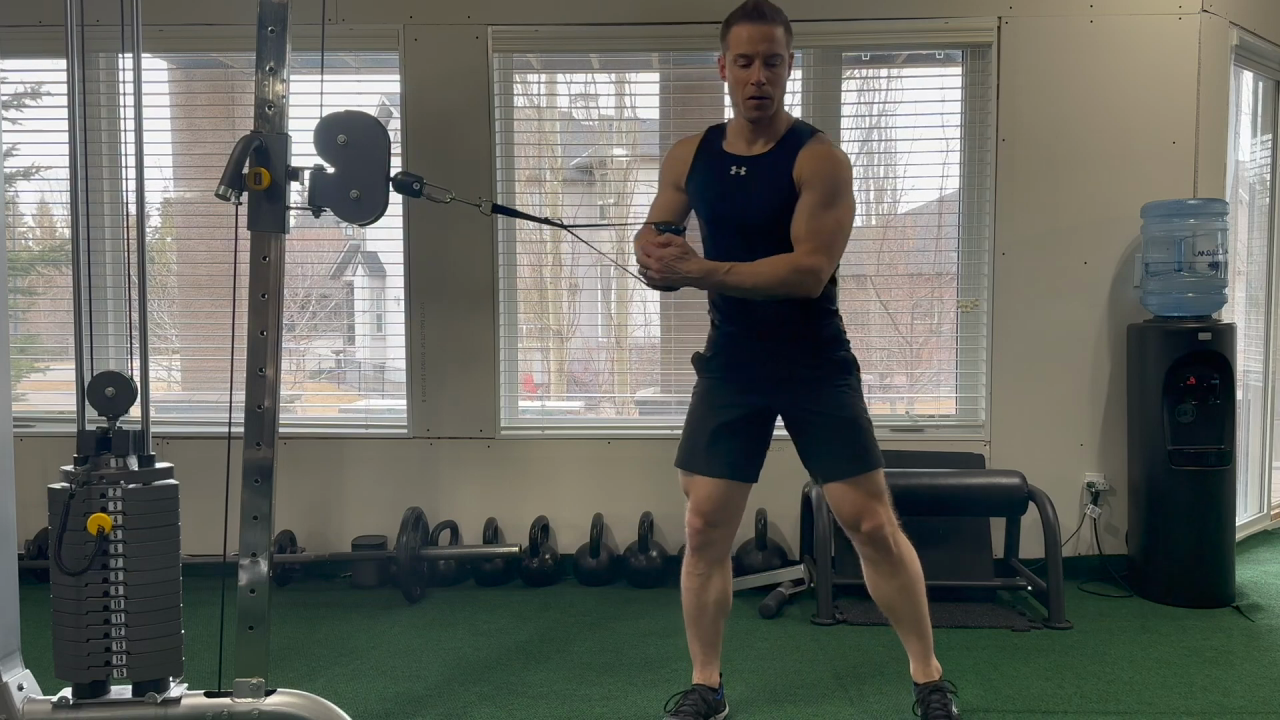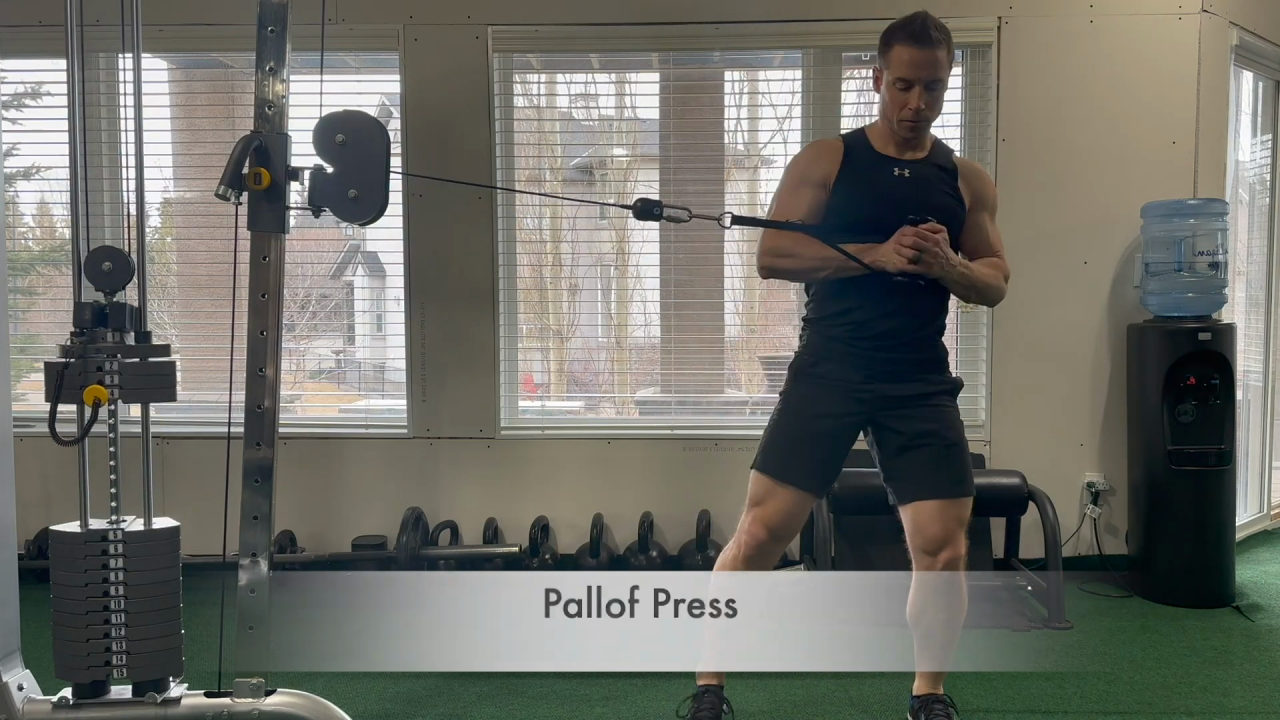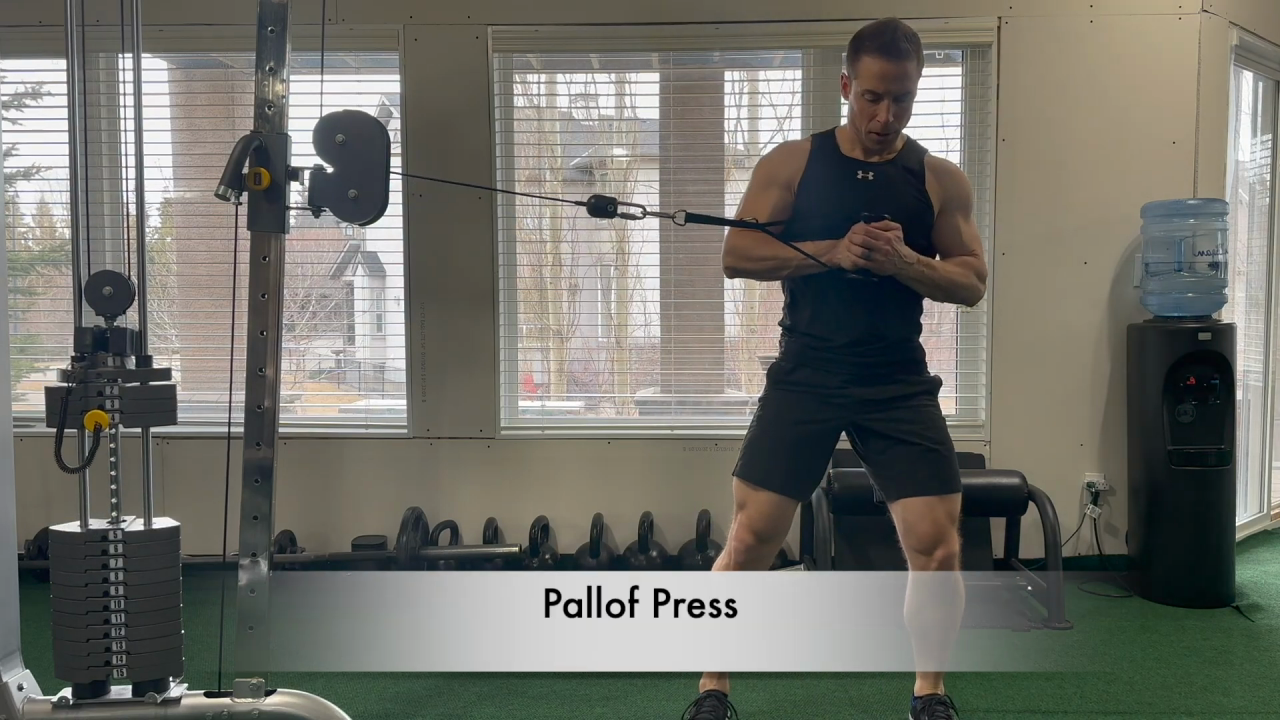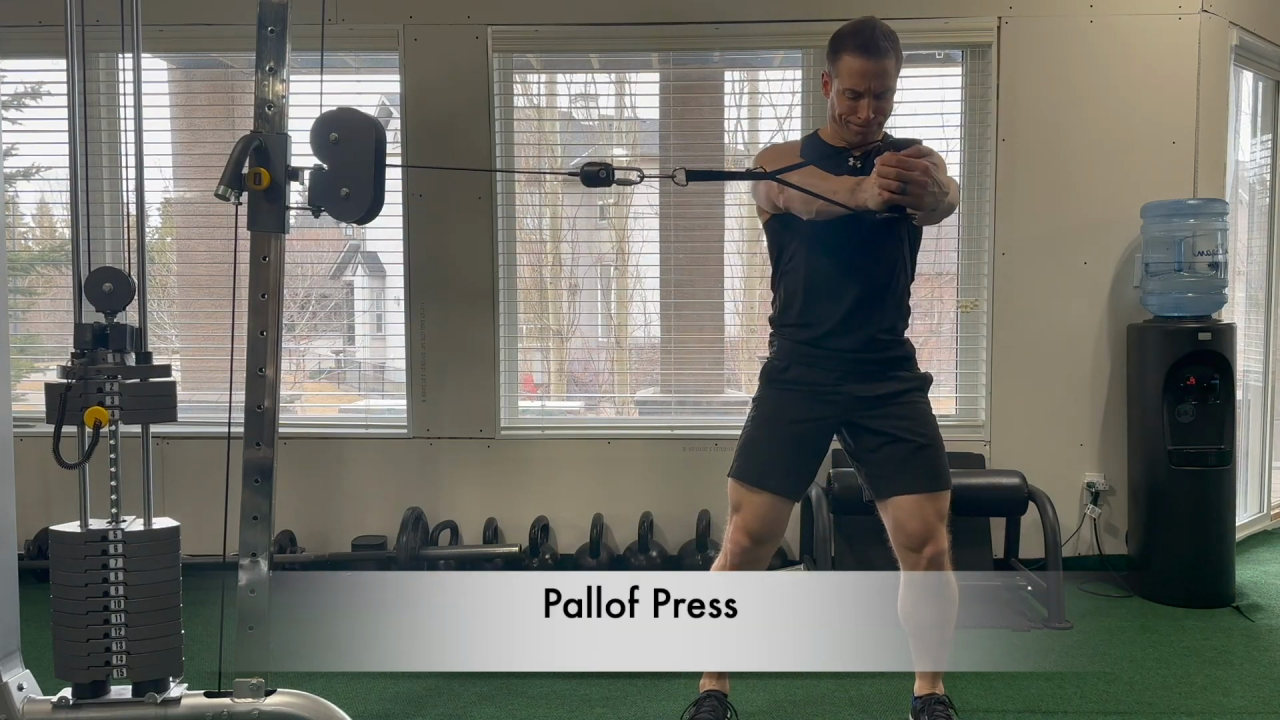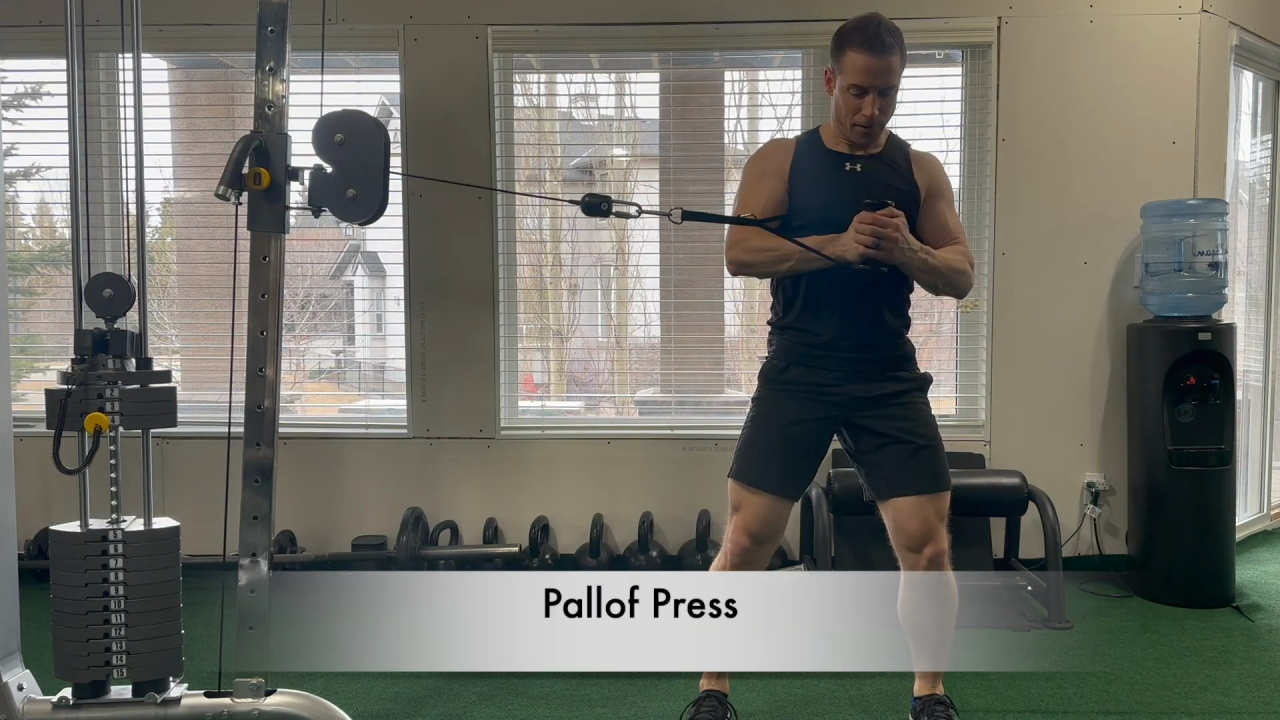
dt=0.7s
person 1, frame 1
left shoulder: (820, 158)
right shoulder: (690, 154)
left elbow: (808, 272)
right elbow: (654, 234)
left wrist: (700, 270)
right wrist: (653, 255)
left hip: (815, 367)
right hip: (731, 365)
left knee: (873, 527)
right knee: (704, 530)
person 1, frame 2
left shoulder: (967, 180)
right shoulder: (825, 160)
left elbow: (996, 281)
right elbow: (772, 255)
left wrist: (947, 264)
right wrist: (877, 254)
left hip: (920, 384)
right hip: (827, 371)
left knee: (944, 554)
right knee: (761, 534)
person 1, frame 3
left shoulder: (941, 180)
right shoulder: (792, 162)
left elbow: (972, 283)
right elbow: (736, 254)
left wrist: (901, 261)
right wrist: (833, 251)
left hip: (898, 383)
right hip: (805, 376)
left knee: (937, 550)
right knee: (747, 542)
person 1, frame 4
left shoulder: (915, 156)
right shoulder: (782, 160)
left elbow: (944, 201)
right elbow: (808, 199)
left wrist: (927, 188)
right wrist: (864, 188)
left hip: (888, 377)
right hip: (798, 374)
left knee: (928, 547)
right knee: (745, 543)
person 1, frame 5
left shoulder: (920, 170)
right shoulder: (780, 160)
left elbow: (961, 275)
right elbow: (740, 252)
left wrist: (905, 249)
right wrist: (837, 246)
left hip: (888, 379)
right hip: (796, 374)
left knee: (927, 548)
right knee: (744, 542)
